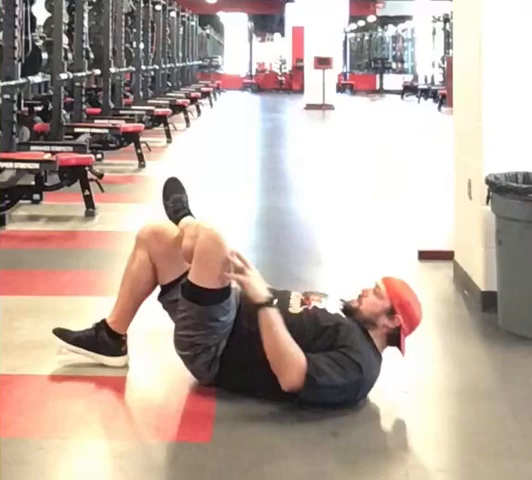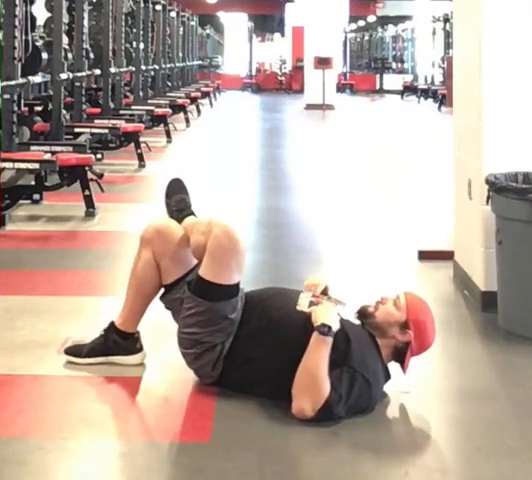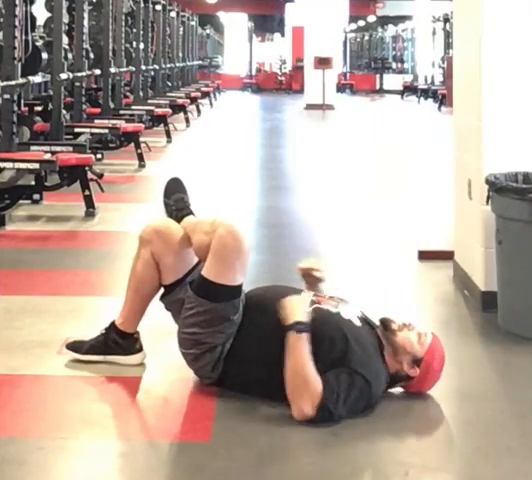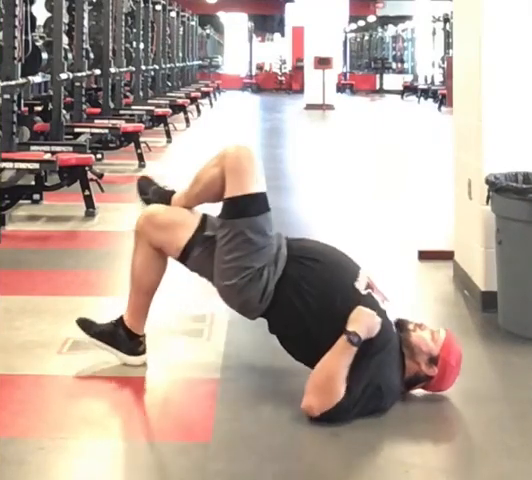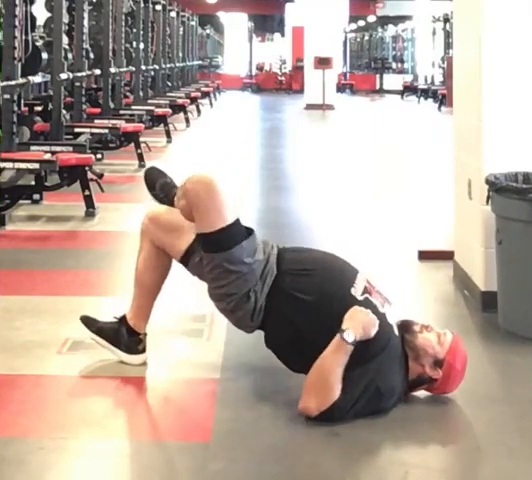
dt=1s
person 1, frame 1
left shoulder: (357, 366)
right shoulder: (347, 328)
left elbow: (290, 378)
left wrist: (264, 301)
right wrist: (254, 279)
left hip: (212, 351)
right hip: (231, 322)
left knee: (210, 239)
right knee: (153, 237)
left ankle: (184, 222)
right ankle: (110, 338)
person 1, frame 2
left shoulder: (365, 374)
right shoulder: (356, 330)
left elbow: (305, 406)
left wrist: (324, 329)
right wrist: (318, 296)
left hip: (215, 350)
right hip: (235, 318)
left knee: (222, 235)
right knee: (156, 235)
left ankle: (187, 221)
right ankle: (121, 339)
person 1, frame 3
left shoulder: (368, 376)
right shoulder: (366, 328)
left elbow: (305, 407)
left wrist: (298, 324)
right wrist: (314, 287)
left hip: (216, 350)
right hip: (235, 318)
left knee: (227, 237)
right knee: (156, 234)
left ankle: (187, 220)
right ankle: (122, 339)
person 1, frame 4
left shoulder: (382, 377)
right shoulder: (388, 338)
left elbow: (316, 404)
left wrist: (354, 336)
left hip: (256, 274)
right hip: (276, 261)
left knee: (238, 157)
right knee: (151, 223)
left ankle: (177, 202)
person 1, frame 5
left shoulder: (385, 376)
right shoulder: (389, 331)
left elbow: (313, 405)
left wrist: (348, 336)
left hip: (253, 291)
right hip: (271, 266)
left knee: (201, 187)
right knee: (155, 224)
left ankle: (178, 198)
right ankle: (131, 334)
